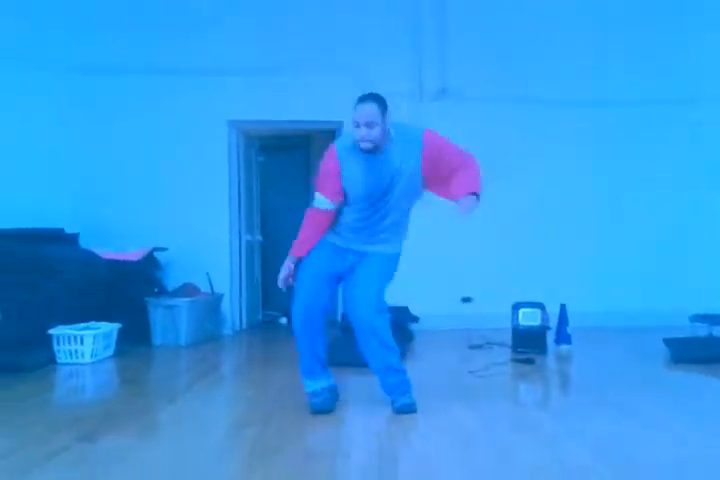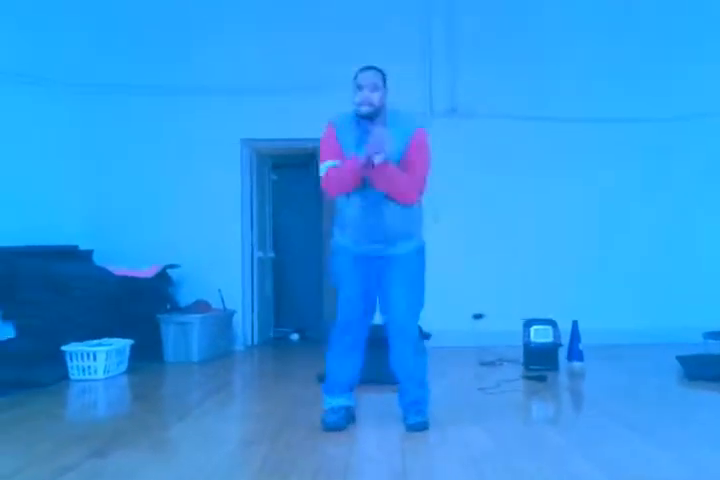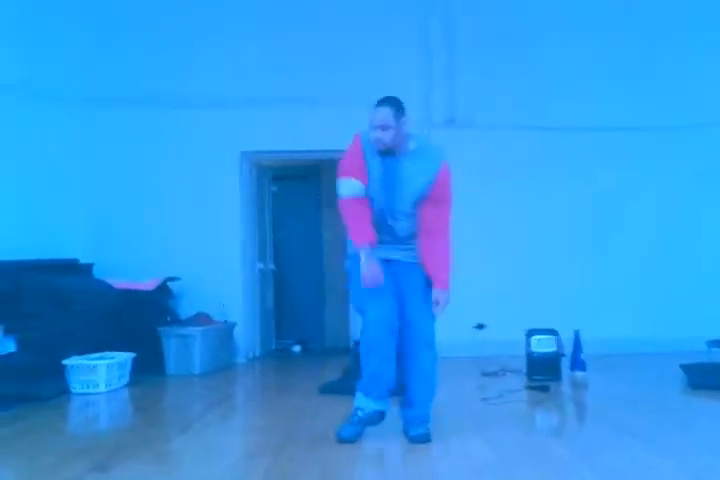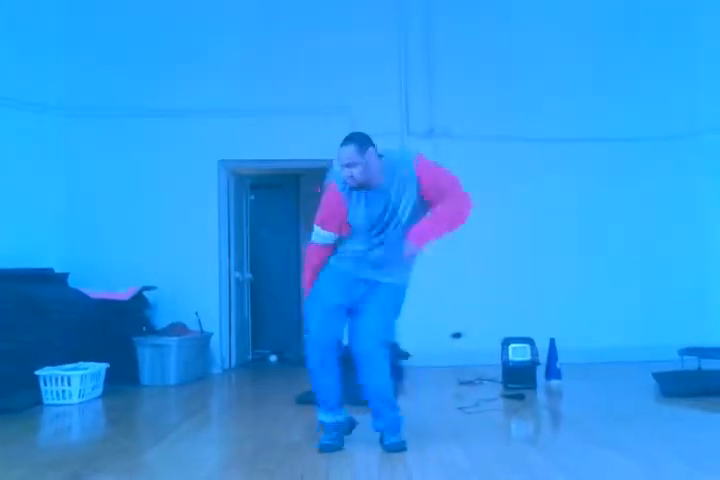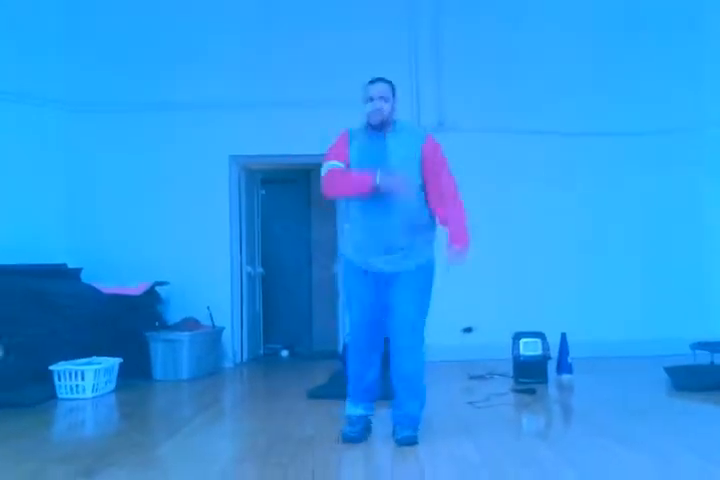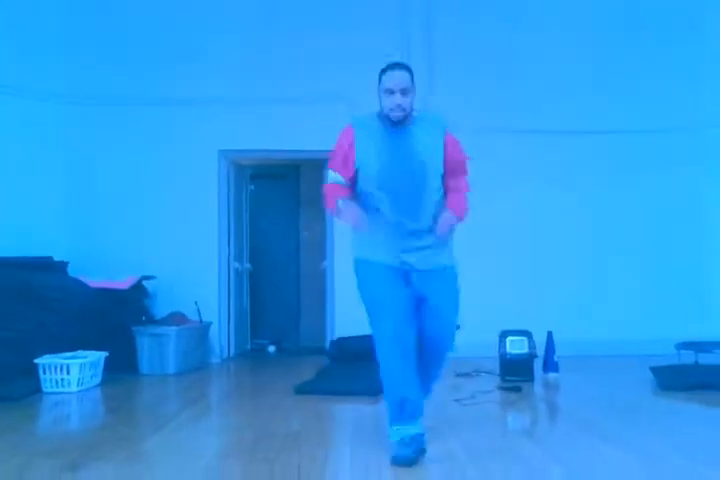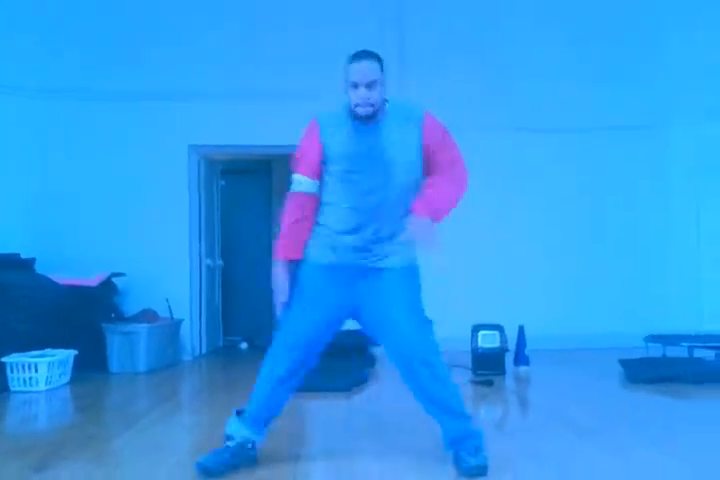
dt=0.2s
person 1, frame 1
left shoulder: (418, 143)
right shoulder: (338, 155)
left elbow: (462, 165)
right elbow: (321, 211)
left wrist: (466, 193)
right wrist: (294, 256)
left hip: (378, 248)
right hip: (334, 243)
left knee: (364, 313)
right knee: (307, 308)
left ankle: (398, 388)
right ankle: (319, 386)
person 1, frame 2
left shoulder: (412, 133)
right shoulder: (337, 130)
left elbow: (411, 193)
right elbow: (333, 186)
left wrist: (381, 162)
right wrist: (363, 158)
left hip: (403, 249)
right hip: (353, 247)
left knee: (402, 327)
right knee: (350, 323)
left ankle: (414, 405)
right ankle: (339, 401)
person 1, frame 3
left shoulder: (432, 164)
right shoulder: (360, 147)
left elbow: (437, 231)
right elbow: (353, 203)
left wrist: (440, 284)
right wrist: (366, 255)
left hip: (412, 261)
right hip: (371, 256)
left knee: (420, 332)
right knee: (381, 320)
left ankle: (417, 416)
right ankle: (369, 405)
person 1, frame 4
left shoulder: (414, 167)
right shoulder: (339, 184)
left elbow: (458, 203)
right elbow: (321, 240)
left wrist: (419, 233)
right wrist: (308, 288)
left hip: (384, 279)
right hip: (344, 270)
left knee: (369, 348)
right knee: (318, 336)
left ankle: (388, 424)
right ankle: (334, 419)
person 1, frame 5
left shoulder: (421, 142)
right shoulder: (348, 140)
left elbow: (443, 193)
right elbow: (331, 184)
left wrist: (458, 236)
right wrist: (377, 181)
left hip: (412, 262)
right hip: (361, 260)
left knee: (406, 340)
right knee: (363, 337)
left ankle: (406, 418)
right ankle: (359, 412)
person 1, frame 6
left shoulder: (438, 133)
right shoulder: (358, 133)
left elbow: (456, 181)
right elbow: (335, 183)
left wrist: (452, 212)
right wrist: (344, 207)
left hip: (432, 258)
right hip: (378, 258)
left knee: (438, 337)
right knee: (393, 342)
left ankle: (413, 401)
right ankle: (407, 430)
person 1, frame 7
left shoulder: (417, 124)
right shoulder: (323, 130)
left elbow: (451, 173)
right elbow: (303, 197)
left wrist: (426, 212)
right wrist: (282, 261)
left hip: (390, 267)
right hip: (325, 264)
left knee: (413, 353)
right knee: (292, 352)
left ankle: (463, 438)
right ankle: (244, 436)
